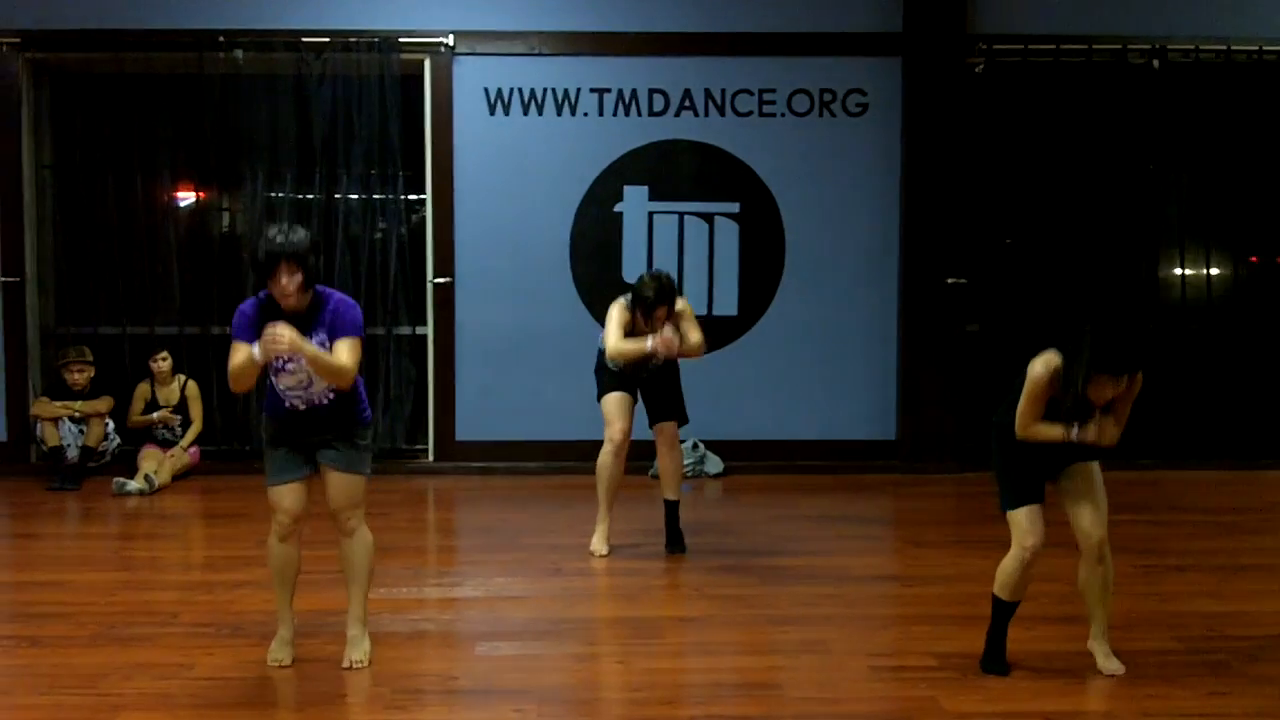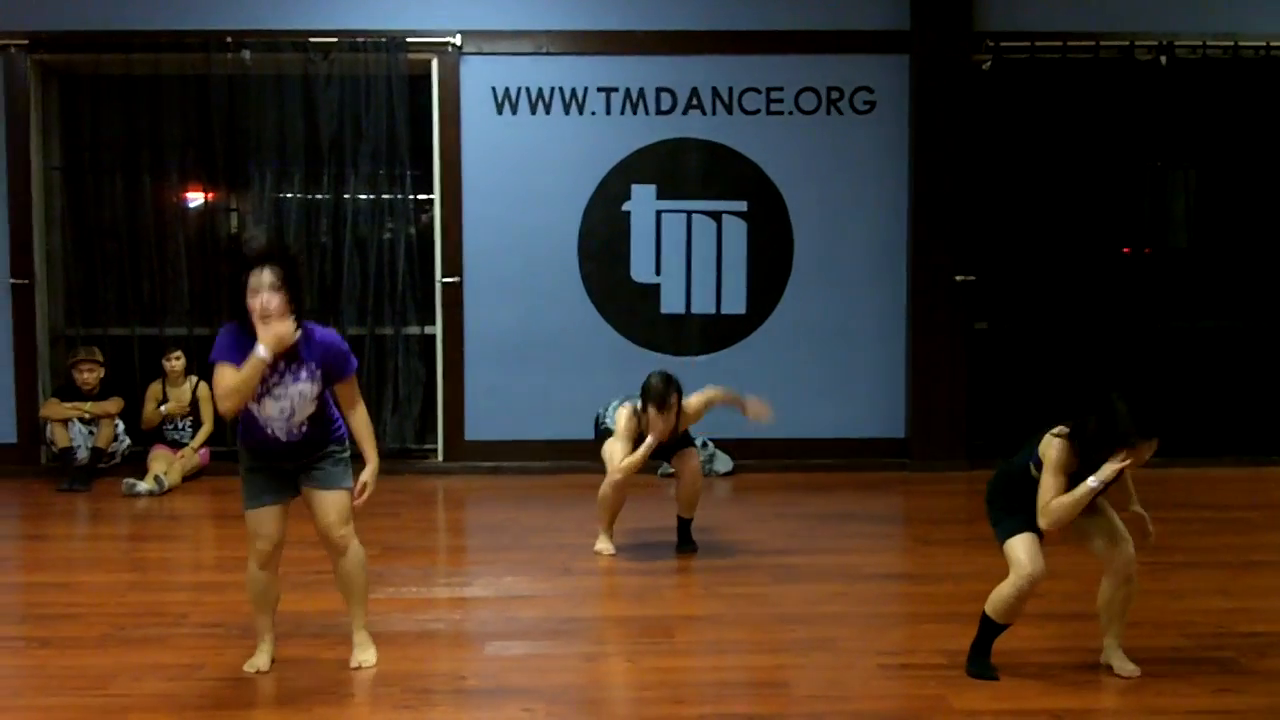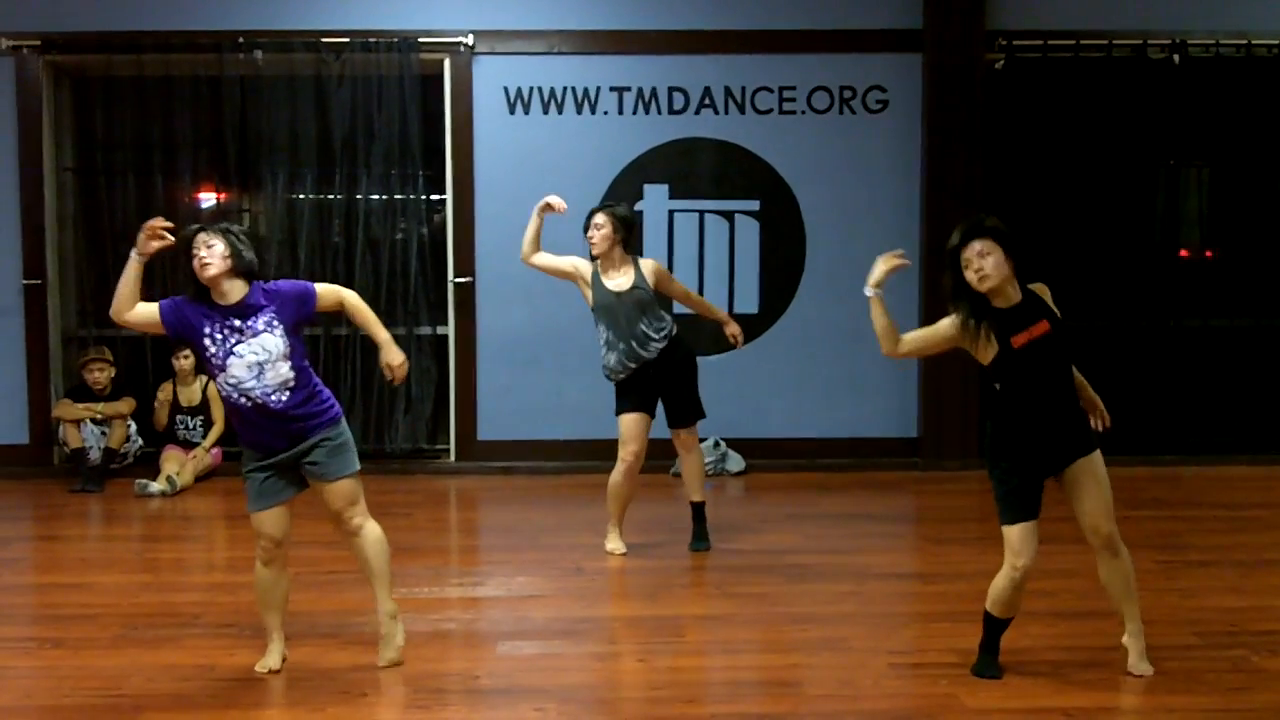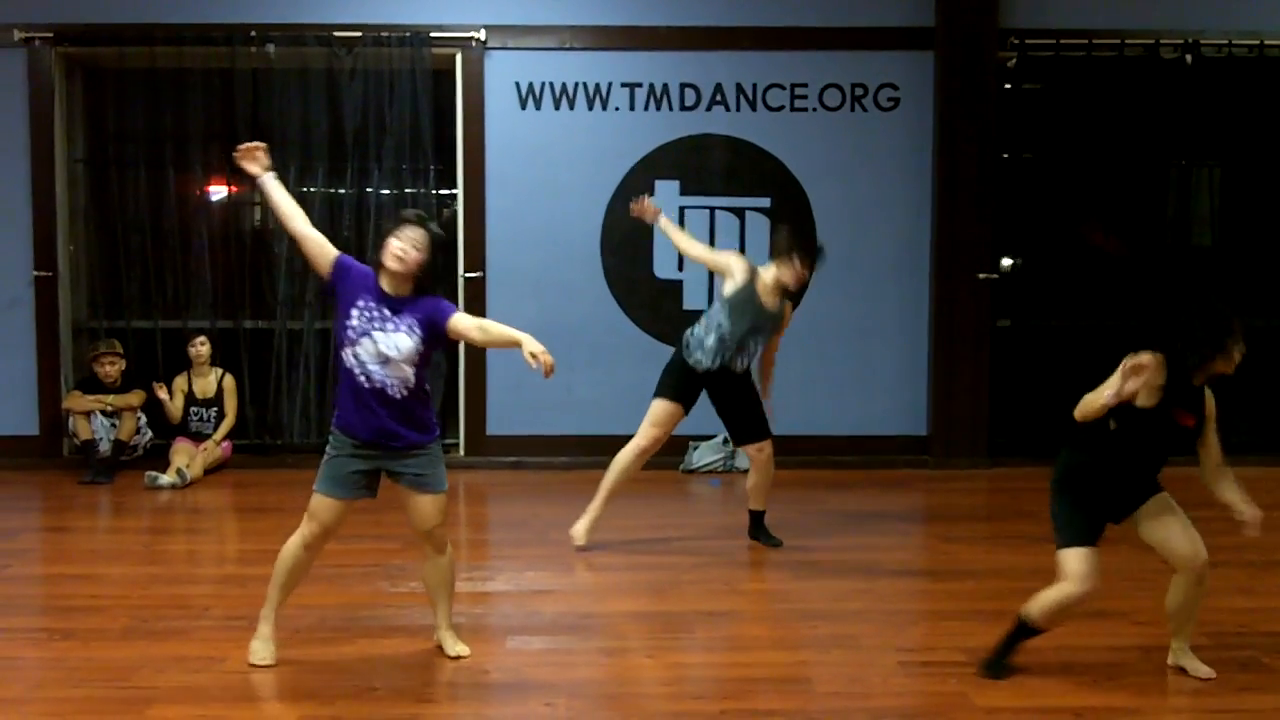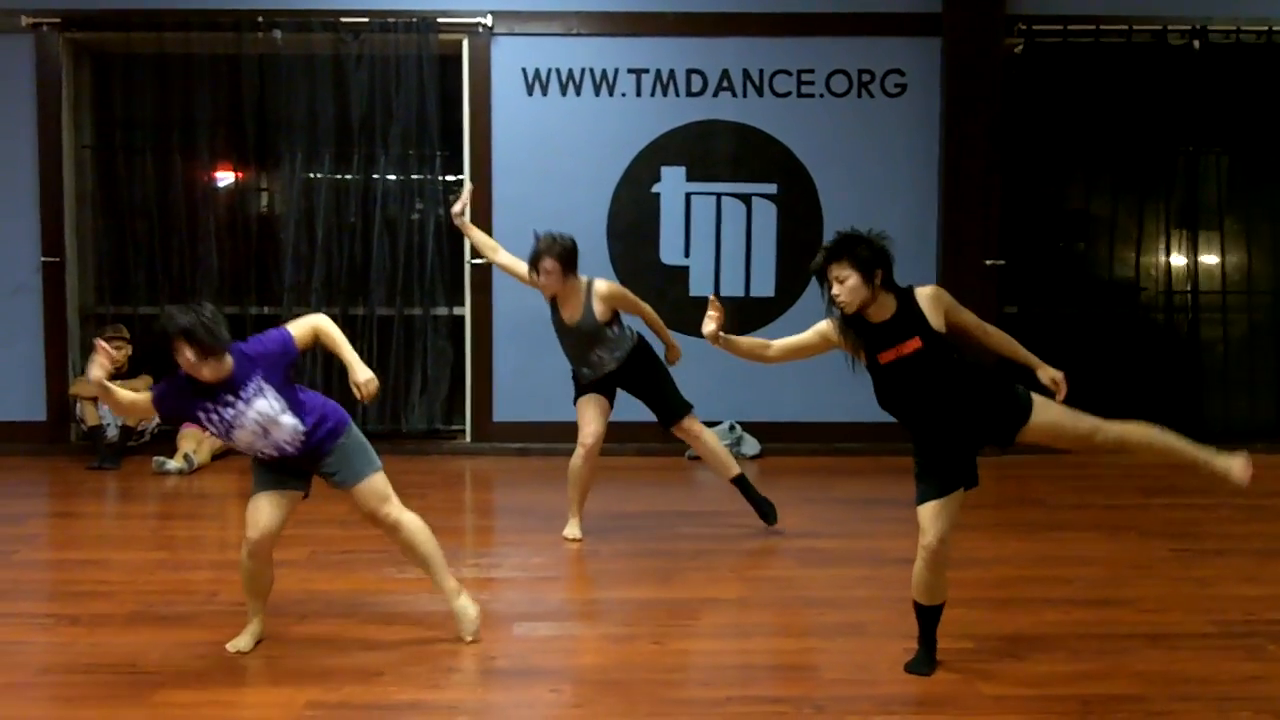
dt=1s
person 1, frame 1
left shoulder: (340, 308)
right shoulder: (251, 313)
left elbow: (345, 374)
right elbow: (237, 381)
left wrist: (301, 347)
right wrist: (260, 353)
left hip: (342, 427)
right hip: (284, 431)
left knee: (348, 518)
right knee: (284, 521)
left ankle: (357, 626)
right ankle: (284, 626)
person 1, frame 2
left shoulder: (325, 343)
right shoulder: (233, 339)
left elbow: (352, 404)
right elbow: (227, 404)
left wrist: (371, 462)
right wrist: (263, 350)
left hip: (322, 452)
right hip: (261, 460)
left knee: (339, 536)
right knee: (264, 549)
left ankle: (360, 633)
right ankle: (265, 641)
person 1, frame 3
left shoulder: (280, 296)
right shoulder: (191, 313)
left elbow: (343, 296)
right elbow: (122, 313)
left wrist: (386, 344)
right wrist: (140, 255)
left hip: (319, 429)
right hip: (261, 449)
left knee: (354, 518)
right knee: (269, 545)
left ankle: (389, 618)
right ankle: (275, 643)
person 1, frame 4
left shoulder: (429, 309)
right shoulder: (353, 280)
left elbow: (475, 329)
right elbow: (303, 232)
left wrist: (524, 339)
right wrist: (266, 177)
left hip: (414, 442)
right hip: (353, 440)
left knee: (433, 534)
right knee: (314, 532)
left ankle: (445, 629)
right ankle: (266, 624)
person 1, frame 5
left shoulder: (259, 353)
right shoulder: (182, 392)
left elbow: (316, 322)
right elbow: (131, 406)
left wrist: (356, 365)
right wrist: (101, 384)
left hip: (329, 437)
right hip: (276, 462)
left knee: (389, 513)
right knee: (257, 539)
left ankle: (454, 593)
right ankle: (255, 623)
person 2, frame 1
left shoulder: (1131, 380)
right shoulder: (1047, 371)
left elbow: (1113, 431)
right elbow: (1024, 428)
left wrist: (1103, 433)
right wrist: (1079, 431)
left hip: (1075, 443)
right hip: (1018, 443)
left knee: (1096, 538)
right knee: (1029, 543)
left ankle: (1099, 638)
right ankle: (995, 641)
person 2, frame 2
left shoulder: (1122, 447)
right shoulder: (1063, 446)
right elbow: (1047, 520)
left wrist: (1132, 501)
right wrist: (1097, 480)
right hip: (1016, 497)
left knee: (1124, 557)
right knee: (1028, 573)
left ankle: (1112, 648)
right ankle: (978, 652)
person 2, frame 3
left shoulder: (1041, 296)
right shoulder: (969, 325)
right elbow: (893, 346)
left wrist: (1086, 392)
right wrist: (874, 288)
left hip: (1071, 433)
right hip: (1014, 448)
left knee: (1105, 536)
right knee: (1020, 563)
left ankle: (1134, 636)
right ankle: (987, 649)
person 2, frame 4
left shoulder: (1205, 399)
right shoulder: (1152, 368)
left elbow: (1214, 468)
right elbow: (1082, 414)
left wrist: (1241, 505)
right wrist: (1117, 391)
left hip: (1135, 484)
right hip: (1081, 481)
left knee: (1195, 560)
right knee: (1077, 585)
left ankle: (1180, 649)
right ankle: (1006, 647)
person 2, frame 5
left shoulder: (929, 299)
right shoulder: (841, 330)
left elbow: (982, 331)
right elbow: (772, 351)
left wrist: (1039, 365)
right wrist: (721, 338)
left hip: (991, 404)
right hip: (937, 439)
left knee: (1104, 433)
right knee: (932, 545)
left ankle: (1215, 460)
right ankle: (926, 647)
person 3, frame 1
left shoulder: (680, 309)
right shoulder: (620, 310)
left elbow: (698, 344)
right elbow: (612, 348)
left wrist: (676, 345)
right wrist: (650, 343)
left hip: (660, 365)
right hip: (616, 367)
left knee: (669, 437)
right knee: (617, 436)
left ankle: (672, 523)
right ankle: (602, 525)
person 3, frame 2
left shoulder: (687, 411)
right shoulder: (628, 417)
left elbow: (714, 393)
right elbow: (617, 473)
left wrist: (744, 404)
right wrist: (651, 441)
right hip: (612, 427)
left knee: (692, 469)
right knee: (619, 477)
left ankle: (684, 532)
right ankle: (604, 534)
person 3, frame 3
left shoulder: (649, 268)
right shoulder: (584, 271)
left elbow: (686, 297)
right elbow: (529, 256)
left wrist: (725, 320)
right wrist: (539, 211)
left hip: (672, 359)
right hip: (632, 374)
left knee: (686, 440)
right knee: (630, 456)
left ankle: (699, 523)
right ankle: (613, 530)
person 3, frame 4
left shoulder: (783, 309)
right shoulder: (738, 268)
left elbow: (767, 357)
right elbow: (689, 246)
left wrist: (763, 392)
right wrist: (658, 217)
left hip: (732, 375)
right hip: (692, 362)
left knee: (762, 450)
right knee: (648, 439)
left ankle: (757, 524)
right ankle: (591, 515)
person 3, frame 5
left shoulder: (603, 292)
right shoulder: (545, 285)
left elbow: (643, 309)
right elbow: (497, 254)
left wrist: (670, 344)
right wrist: (461, 220)
left hip: (633, 362)
right hip: (590, 374)
left knee: (689, 427)
right knee: (588, 442)
left ankle: (751, 494)
right ankle: (573, 519)
